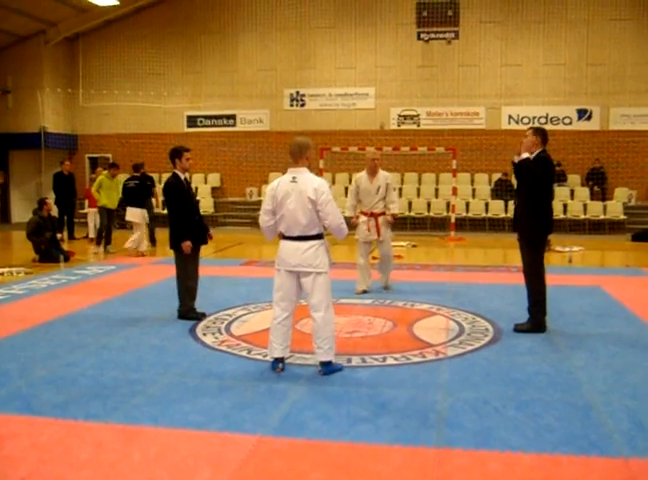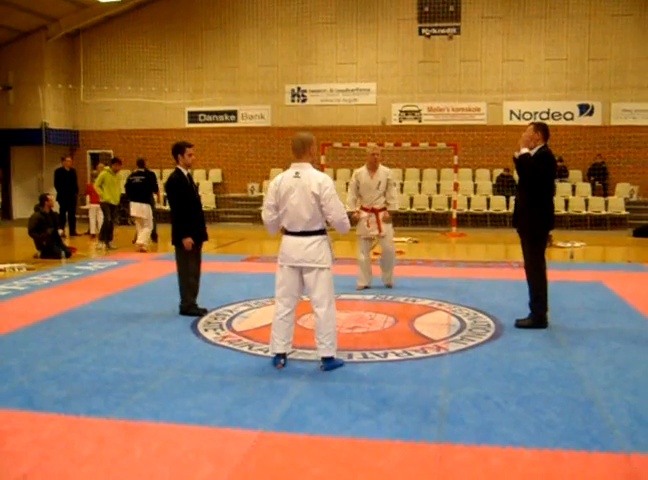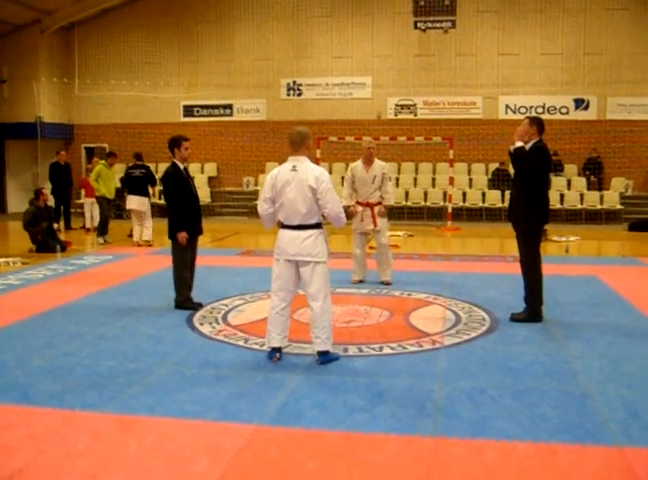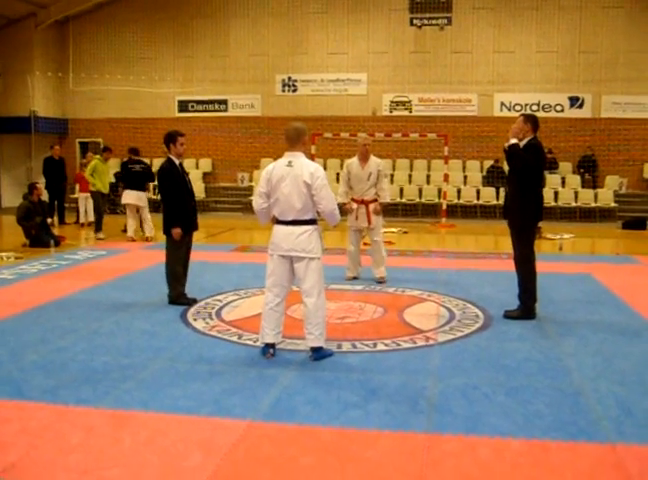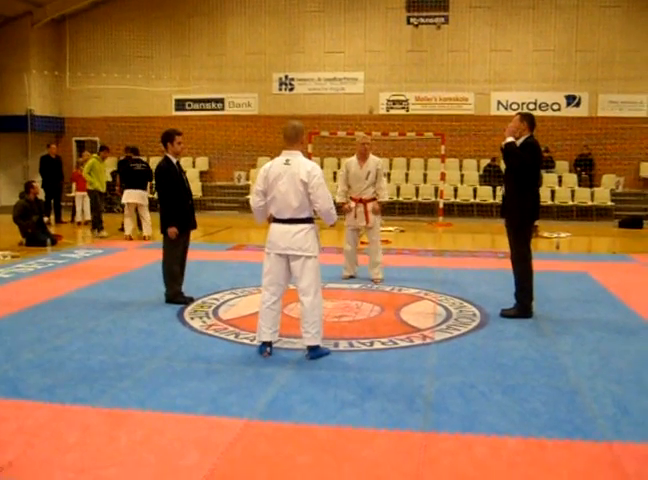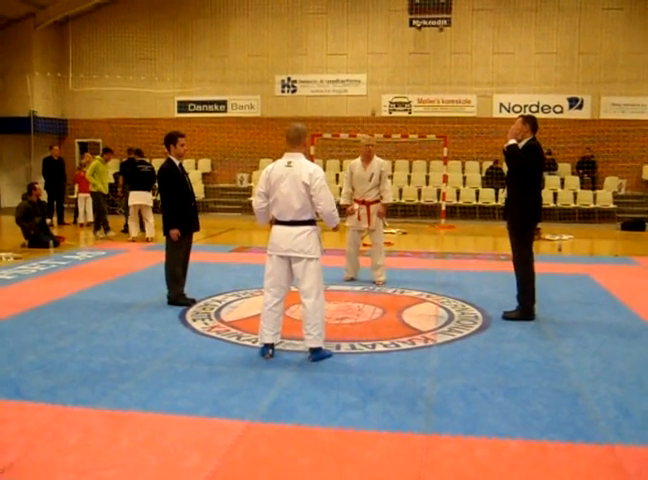
dt=0.1s
person 1, frame 1
left shoulder: (275, 186)
right shoulder: (318, 184)
left elbow: (266, 222)
right elbow: (333, 220)
right wrist: (343, 234)
left hip: (287, 251)
right hip: (313, 251)
left knee: (282, 306)
right knee: (321, 308)
left ankle: (277, 358)
right ankle: (325, 361)
person 1, frame 2
left shoulder: (278, 181)
right shoulder: (321, 179)
left elbow: (269, 217)
right elbow: (337, 215)
right wrist: (345, 228)
left hip: (289, 246)
right hip: (316, 246)
left knee: (284, 302)
right knee: (323, 303)
left ankle: (279, 354)
right ankle: (327, 356)
person 1, frame 3
left shoulder: (275, 174)
right shoulder: (318, 173)
left elbow: (265, 210)
right elbow: (333, 209)
right wrist: (341, 222)
left hip: (285, 240)
right hip: (312, 240)
left knee: (280, 296)
right knee: (319, 297)
left ankle: (275, 348)
right ankle: (323, 350)
person 1, frame 4
left shoulder: (271, 169)
right shoulder: (313, 169)
left elbow: (260, 204)
right elbow: (327, 205)
right wrist: (335, 220)
left hip: (280, 235)
right hip: (306, 236)
left knee: (274, 291)
right knee: (313, 293)
left ankle: (269, 343)
right ankle: (316, 346)
person 1, frame 5
left shoulder: (268, 168)
right shoulder: (310, 168)
left elbow: (257, 202)
right elbow: (324, 204)
right wrist: (331, 220)
left hip: (277, 233)
right hip: (303, 234)
left knee: (271, 290)
right knee: (309, 292)
left ankle: (266, 342)
right ankle: (313, 345)
person 1, frame 6
left shoulder: (270, 170)
right shoulder: (313, 170)
left elbow: (259, 204)
right elbow: (326, 206)
right wrist: (335, 224)
left hip: (279, 235)
right hip: (305, 236)
left knee: (273, 292)
right knee: (311, 294)
left ankle: (268, 344)
right ankle: (315, 347)
person 2, frame 1
left shoulder: (543, 160)
right shoulder: (535, 160)
left elbow: (530, 177)
right elbow: (522, 176)
left wrist: (524, 155)
right wrist: (520, 157)
left hip: (535, 224)
right hip: (530, 223)
left knee: (534, 272)
right knee: (532, 272)
left ankle: (537, 320)
right ankle: (536, 318)
person 2, frame 2
left shoulder: (544, 155)
right shoulder: (536, 155)
left elbow: (530, 174)
right elbow: (523, 173)
left wrist: (524, 150)
right wrist: (521, 153)
left hip: (536, 220)
right hip: (531, 218)
left knee: (535, 267)
right knee: (534, 267)
left ankle: (539, 316)
right ankle: (537, 313)
person 2, frame 3
left shoulder: (539, 149)
right shoulder: (531, 150)
left elbow: (525, 167)
right elbow: (519, 166)
left wrist: (519, 144)
right wrist: (516, 146)
left hip: (531, 214)
right hip: (526, 212)
left knee: (530, 261)
right knee: (529, 261)
left ankle: (534, 310)
right ankle: (533, 308)
person 2, frame 4
left shoulder: (534, 147)
right shoulder: (526, 147)
left elbow: (520, 165)
right elbow: (514, 164)
left wrist: (513, 141)
right wrist: (511, 144)
left hip: (526, 211)
right hip: (520, 209)
left knee: (524, 259)
right knee: (523, 258)
left ankle: (527, 307)
right ankle: (526, 304)
person 2, frame 5
left shoulder: (530, 145)
right shoulder: (523, 145)
left elbow: (516, 163)
right elbow: (511, 162)
left wrist: (510, 139)
right wrist: (508, 142)
left hip: (522, 209)
right hip: (518, 208)
left knee: (521, 257)
right knee: (520, 257)
left ankle: (524, 306)
right ankle: (523, 303)
person 2, frame 6
left shoulder: (532, 148)
right shoulder: (526, 148)
left elbow: (518, 166)
right elbow: (513, 165)
left wrist: (512, 142)
right wrist: (510, 145)
left hip: (524, 212)
right hip: (519, 210)
left knee: (523, 259)
right knee: (522, 259)
left ankle: (526, 308)
right ankle: (525, 305)
person 3, frame 1
left shoulder: (185, 181)
right shoulder: (172, 184)
right elbow: (176, 214)
left wrist: (205, 229)
right wrist: (183, 238)
left hip: (193, 234)
right hip: (184, 237)
left knee: (192, 274)
right knee: (186, 275)
left ankle: (189, 307)
right ankle: (185, 310)
person 3, frame 2
left shoulder: (187, 177)
right shoulder: (174, 180)
right elbow: (177, 210)
left wrist: (201, 228)
right wrist: (185, 235)
left hip: (195, 231)
right hip: (185, 233)
left knee: (194, 270)
right knee: (186, 271)
left ankle: (191, 303)
right ankle: (187, 305)
person 3, frame 3
left shoulder: (183, 171)
right shoulder: (171, 173)
right elbow: (173, 204)
left wrist: (196, 224)
right wrist: (180, 229)
left hip: (191, 225)
right hip: (182, 228)
left knee: (189, 264)
right knee: (182, 265)
left ankle: (187, 297)
right ankle: (182, 299)
person 3, frame 4
left shoulder: (179, 166)
right shoulder: (166, 169)
right elbow: (168, 200)
left wrist: (190, 220)
right wrist: (174, 225)
left hip: (186, 221)
right hip: (177, 223)
left knee: (183, 260)
right knee: (175, 260)
left ankle: (180, 293)
right ankle: (175, 295)
person 3, frame 5
left shoulder: (176, 165)
right shoulder: (163, 168)
right elbow: (165, 199)
left wrist: (189, 218)
right wrist: (170, 224)
left hip: (183, 220)
right hip: (174, 222)
left knee: (181, 259)
right knee: (172, 259)
left ankle: (177, 291)
right ankle: (172, 293)
person 3, frame 6
left shoulder: (179, 167)
right shoulder: (166, 169)
right elbow: (167, 201)
left wrist: (192, 220)
right wrist: (172, 226)
left hip: (186, 222)
right hip: (176, 224)
left knee: (183, 261)
right knee: (174, 261)
left ankle: (179, 293)
right ankle: (174, 295)
person 4, frame 1
left shoulder: (386, 177)
right shoulder: (358, 178)
left elbow: (391, 197)
right elbow: (352, 198)
left wrist: (391, 214)
right wrist: (352, 216)
left hip: (381, 219)
right hip: (364, 219)
left knee: (386, 253)
right knee: (363, 254)
left ankle: (385, 280)
right ankle: (362, 285)
person 4, frame 2
left shoulder: (386, 172)
right shoulder: (358, 173)
left elbow: (391, 194)
right elbow: (352, 194)
left wrist: (390, 211)
right wrist: (354, 211)
left hip: (382, 215)
right hip: (365, 215)
left knee: (388, 248)
right knee: (363, 251)
left ankle: (387, 278)
right ankle: (364, 281)
person 4, frame 3
left shoulder: (382, 166)
right shoulder: (353, 167)
left elbow: (386, 188)
right elbow: (348, 188)
left wrist: (385, 206)
right wrist: (349, 205)
left hip: (377, 209)
right hip: (360, 210)
left knee: (383, 243)
right knee: (359, 245)
left ankle: (385, 276)
right ankle: (358, 275)
person 4, frame 4
left shoulder: (378, 163)
right shoulder: (349, 164)
left elbow: (382, 185)
right elbow: (344, 185)
left wrist: (380, 203)
right wrist: (345, 202)
left hip: (372, 206)
right hip: (355, 206)
left knee: (377, 241)
right knee: (353, 242)
left ankle: (380, 274)
right ankle: (353, 272)
person 4, frame 5
left shoulder: (377, 162)
right shoulder: (348, 163)
left elbow: (381, 184)
right elbow: (343, 185)
left wrist: (379, 203)
right wrist: (343, 202)
left hip: (371, 205)
right hip: (354, 205)
left knee: (374, 241)
right knee: (350, 241)
left ankle: (376, 274)
right ankle: (350, 271)
person 4, frame 6
left shoulder: (381, 164)
right shoulder: (353, 165)
left elbow: (385, 186)
right elbow: (347, 186)
left wrist: (383, 205)
right wrist: (347, 205)
left hip: (374, 207)
right hip: (357, 207)
left knee: (377, 243)
right knee: (352, 242)
left ankle: (379, 276)
right ankle: (351, 272)
